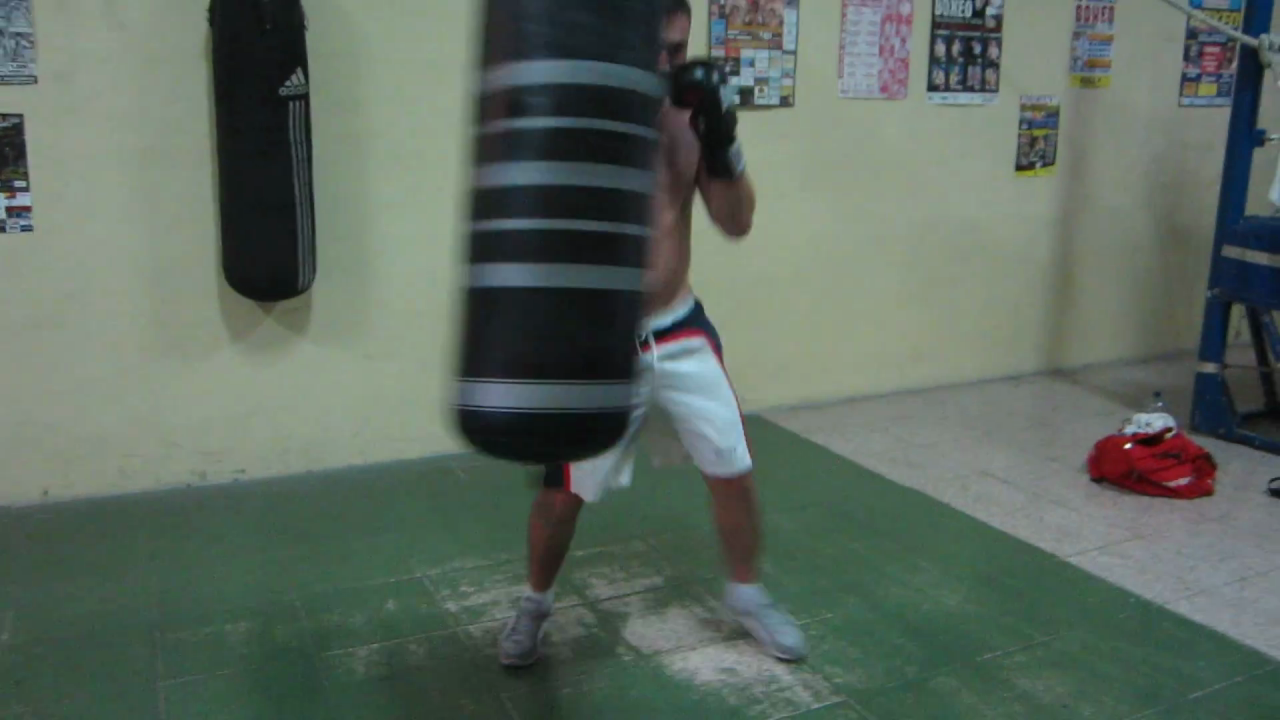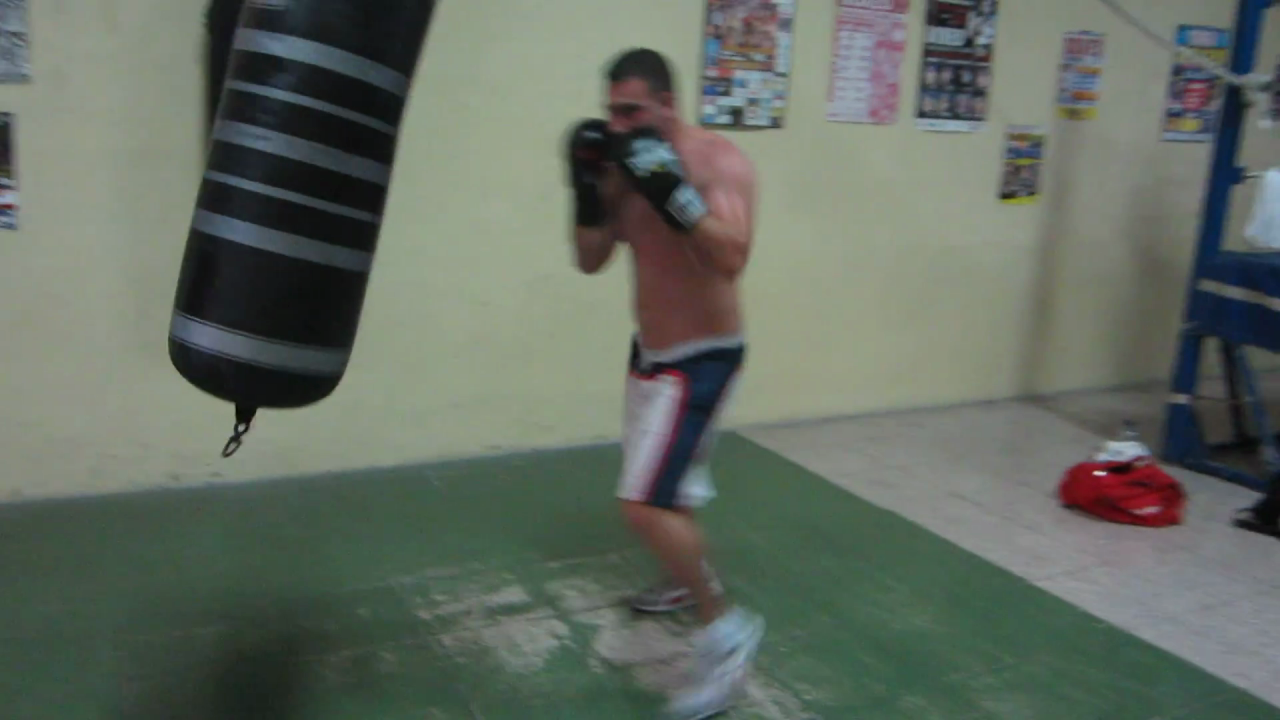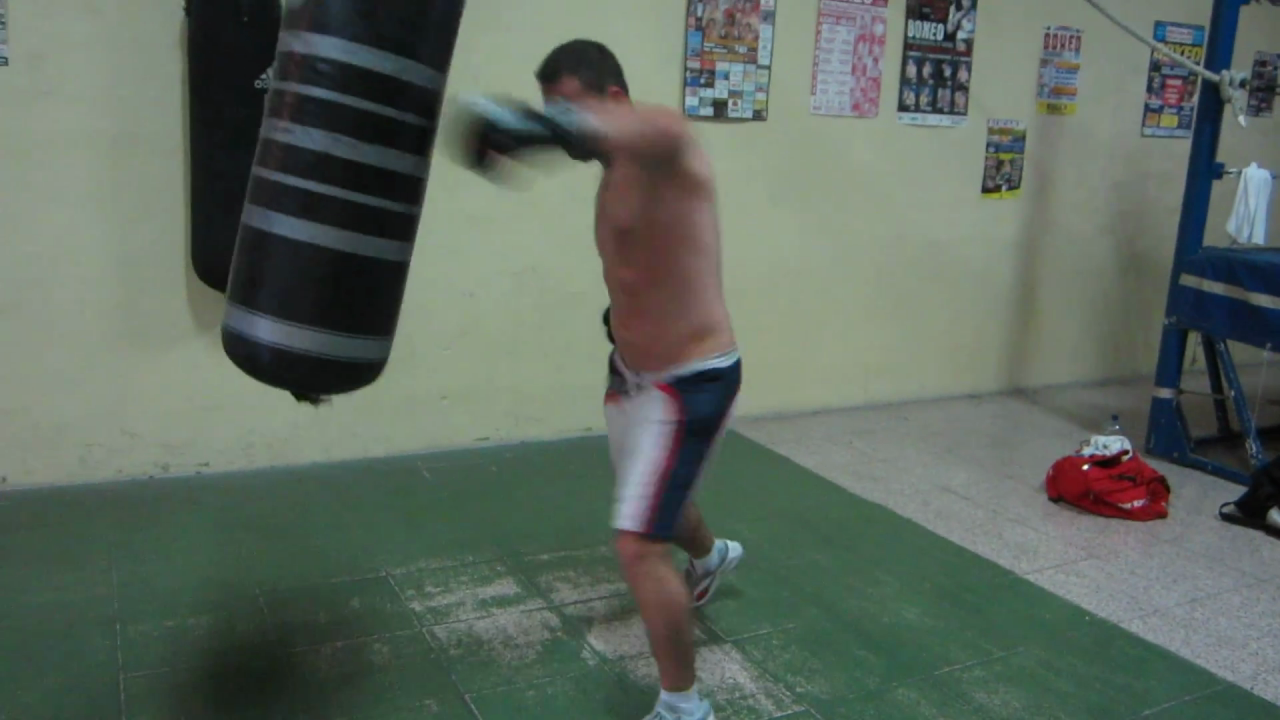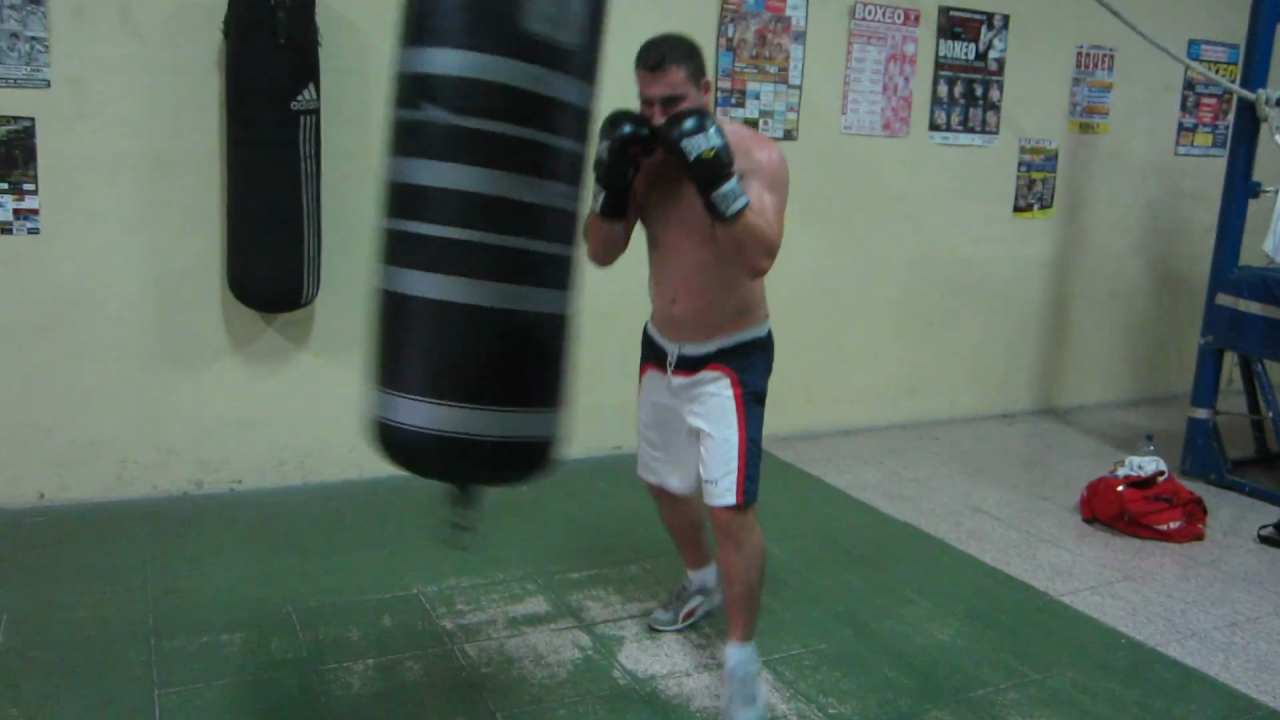
dt=0.7s
person 1, frame 1
left shoulder: (691, 115)
left elbow: (737, 226)
left wrist: (721, 139)
left hip: (677, 327)
left knee: (733, 474)
right knee: (564, 490)
left ankle: (749, 595)
right ankle: (535, 601)
person 1, frame 2
left shoulder: (720, 161)
right shoulder: (626, 172)
left elbow: (730, 258)
right elbow: (590, 259)
left wrist: (672, 189)
right wrist: (587, 189)
left hip: (701, 361)
right hip: (651, 355)
left knee: (651, 506)
right knee: (656, 489)
left ankle: (724, 631)
right ankle: (688, 581)
person 1, frame 3
left shoulder: (668, 146)
right shoulder: (626, 167)
left elbow: (655, 128)
left wrist: (534, 123)
left hip: (693, 384)
right hip: (637, 375)
left knee: (636, 548)
right knee: (652, 498)
right ankle: (712, 557)
person 1, frame 4
left shoulder: (755, 152)
right shoulder: (640, 149)
left elbow: (758, 258)
right elbow: (601, 250)
left wrist: (714, 176)
right wrist: (611, 177)
left hip: (730, 357)
right hip: (661, 349)
left knee: (730, 511)
right knee: (665, 485)
left ankle: (742, 656)
right ankle: (701, 579)
